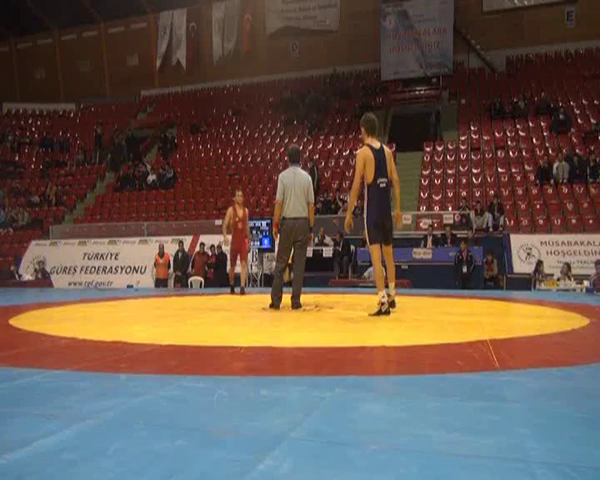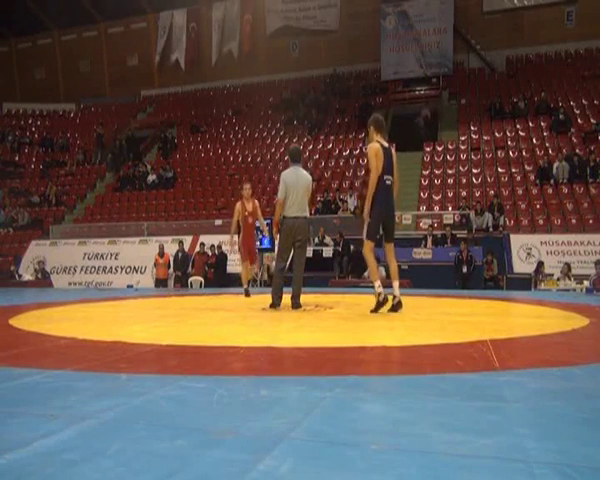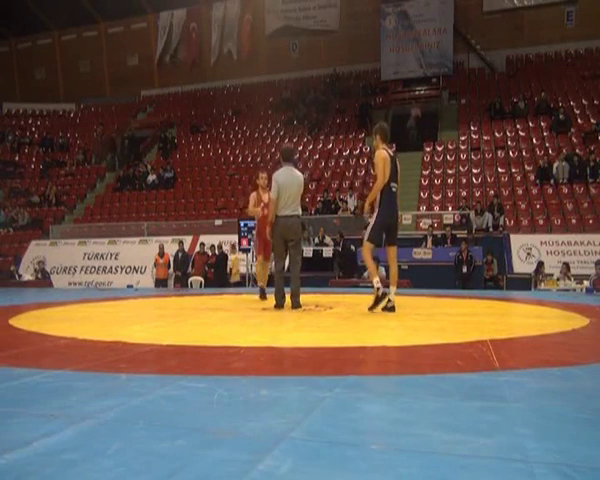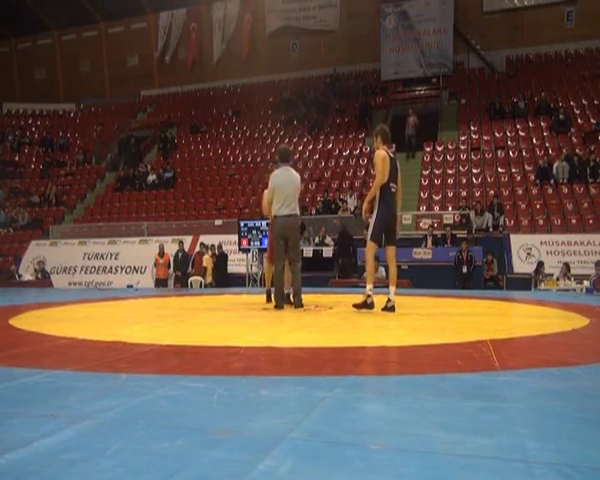
dt=0.7s
person 1, frame 1
left shoulder: (363, 152)
right shoulder: (387, 151)
left elbow: (356, 185)
right elbow: (396, 181)
left wrist: (349, 213)
right wrist: (398, 209)
left hip: (372, 209)
right hip: (387, 209)
left knee: (376, 257)
right knee: (388, 254)
left ankle: (383, 303)
right ankle: (391, 297)
person 1, frame 2
left shoulder: (373, 147)
right shoulder: (391, 150)
left elbow: (373, 176)
right elbow: (395, 181)
left wrist: (366, 204)
left hip: (377, 205)
right hip: (390, 205)
left knee: (368, 250)
right knee: (390, 252)
left ankle: (380, 293)
right ankle: (396, 296)
person 1, frame 3
left shoulder: (380, 153)
right shoulder: (394, 158)
left elbow: (380, 182)
left wrist: (367, 202)
left hip: (382, 209)
right hip: (394, 210)
left knee: (366, 251)
right knee: (392, 258)
left ankle: (379, 289)
right ankle: (391, 300)
person 1, frame 4
left shoulder: (380, 154)
right shoulder: (395, 160)
left elbow: (379, 180)
left wrist: (366, 201)
left hip: (382, 208)
right hip: (392, 210)
left knee: (370, 252)
right knee: (391, 257)
left ankle: (369, 296)
right ankle: (391, 301)
person 2, frame 1
left shoulder: (283, 176)
right shoulder: (306, 177)
left elbow: (278, 202)
right elbow: (311, 205)
left wrist: (275, 224)
right wrist: (311, 228)
left hip: (287, 222)
right hip: (302, 222)
left knee: (281, 262)
right knee: (299, 264)
left ankle: (276, 300)
right ankle: (296, 301)
person 2, frame 2
left shoulder: (285, 175)
right shoulder: (308, 177)
left elbow: (280, 201)
left wrist: (275, 223)
left hip: (287, 221)
right hip: (303, 222)
left knee: (281, 261)
right knee: (299, 264)
left ankle: (276, 299)
right ankle: (296, 300)
person 2, frame 3
left shoulder: (277, 175)
right shoulder: (300, 176)
left elbow: (273, 201)
left wrist: (269, 223)
left hip: (280, 220)
right hip: (295, 220)
left knee: (279, 262)
right knee: (295, 262)
left ankle: (279, 300)
right ankle: (295, 300)
person 2, frame 4
left shoulder: (274, 176)
right shoulder: (297, 176)
left elbow: (269, 201)
left wrist: (270, 213)
left hip: (278, 220)
right hip: (293, 220)
left knee: (279, 262)
right knee: (295, 261)
left ankle: (279, 300)
right ankle: (297, 299)
person 3, frame 1
left shoulder: (246, 210)
right shoulder: (231, 210)
right elbow: (224, 225)
left wrist: (248, 239)
right wrist: (225, 236)
left hip: (243, 241)
right hip: (234, 241)
left knee: (244, 264)
right knee: (232, 266)
left ankle: (242, 287)
right ankle: (232, 285)
person 3, frame 2
left shoulder: (256, 203)
right shoulder: (239, 205)
left elbow: (260, 218)
right elbow: (234, 222)
left wrist: (264, 229)
right wrist: (232, 237)
left hip: (253, 237)
right hip: (243, 238)
left knee: (253, 264)
right knee: (244, 264)
left ankle: (247, 279)
right ankle: (246, 289)
person 3, frame 3
left shoulder: (271, 195)
right shoulder: (254, 195)
right elbow: (249, 211)
right wrist: (256, 210)
left hip: (268, 232)
right hip: (259, 231)
left knee: (267, 262)
right knee: (260, 259)
left ankle: (263, 289)
right ankle: (260, 286)
person 3, frame 4
right shoulder: (268, 192)
right elbow: (266, 211)
right hip: (274, 228)
left knee: (287, 262)
right knee: (270, 262)
left ankle: (287, 295)
right ankle: (268, 290)
